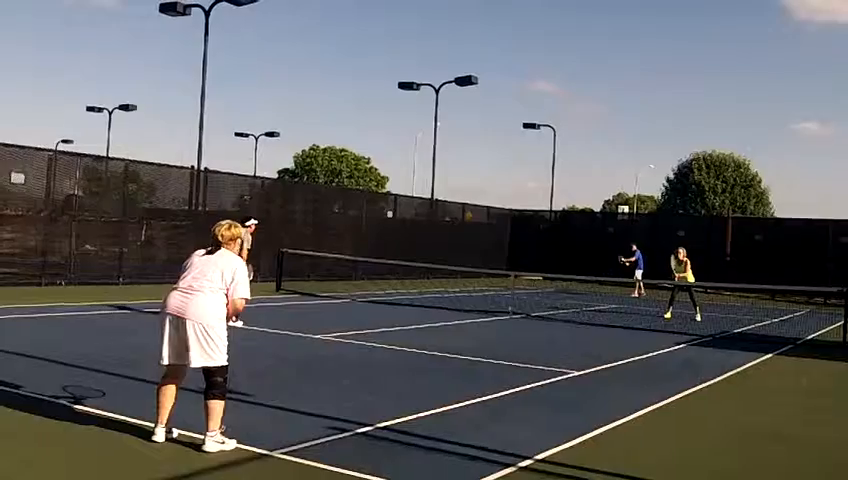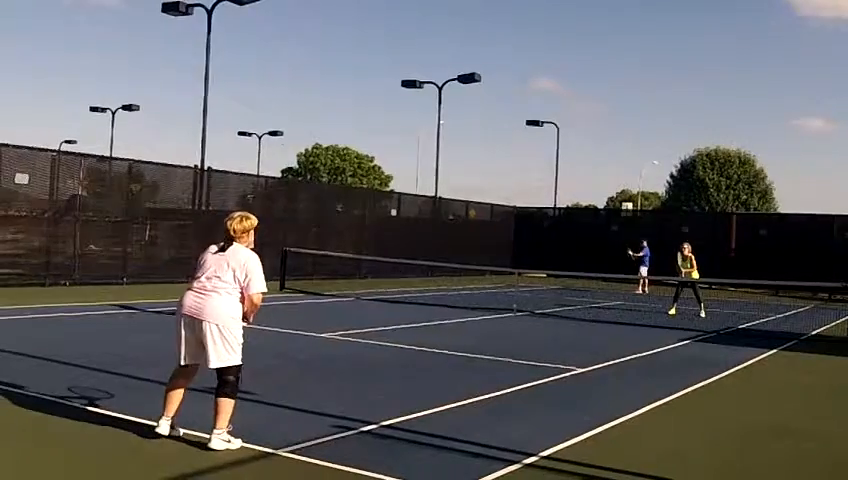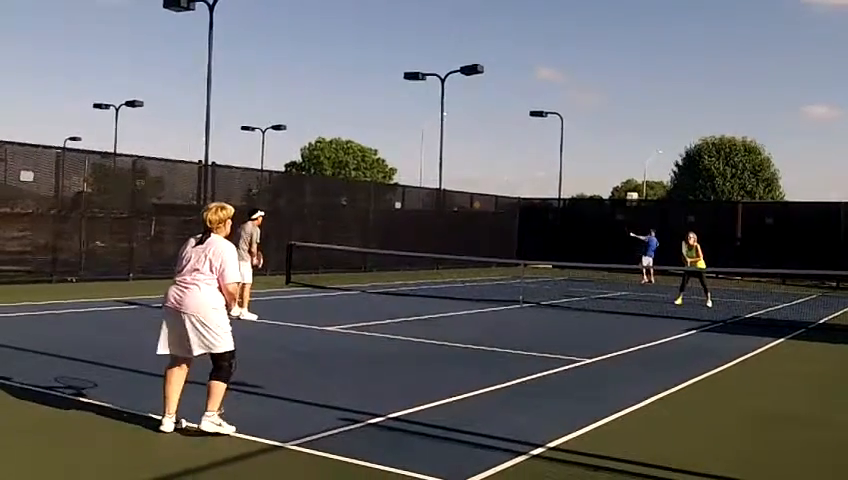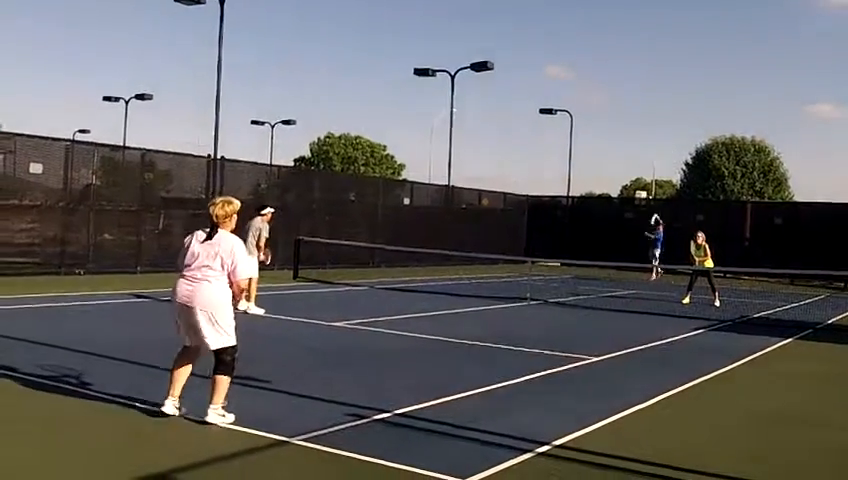
dt=0.5s
person 1, frame 1
left shoulder: (196, 255)
right shoulder: (236, 263)
right elbow: (237, 304)
right wrist: (225, 316)
left hip: (174, 307)
right hip: (204, 315)
left knee: (173, 371)
right knee: (217, 377)
left ankle: (160, 428)
right ankle: (213, 436)
person 1, frame 2
left shoulder: (210, 251)
right shoulder: (249, 258)
right elbow: (254, 298)
right wrist: (247, 315)
left hip: (190, 307)
right hip: (220, 316)
left knee: (186, 368)
right knee: (229, 375)
left ankle: (165, 421)
right ankle: (219, 435)
person 1, frame 3
left shoulder: (190, 243)
right shoulder: (225, 248)
right elbow: (230, 288)
right wrist: (230, 303)
left hip: (175, 302)
right hip: (203, 308)
left knee: (178, 361)
right knee: (224, 360)
left ankle: (168, 418)
right ankle: (211, 417)
person 1, frame 4
left shoulder: (193, 237)
right shoulder: (234, 243)
left elbow: (182, 267)
right elbow: (241, 283)
right wrist: (236, 294)
left hip: (184, 296)
right hip: (212, 302)
left knee: (188, 351)
right knee: (226, 356)
left ankle: (172, 401)
right ankle: (216, 410)
